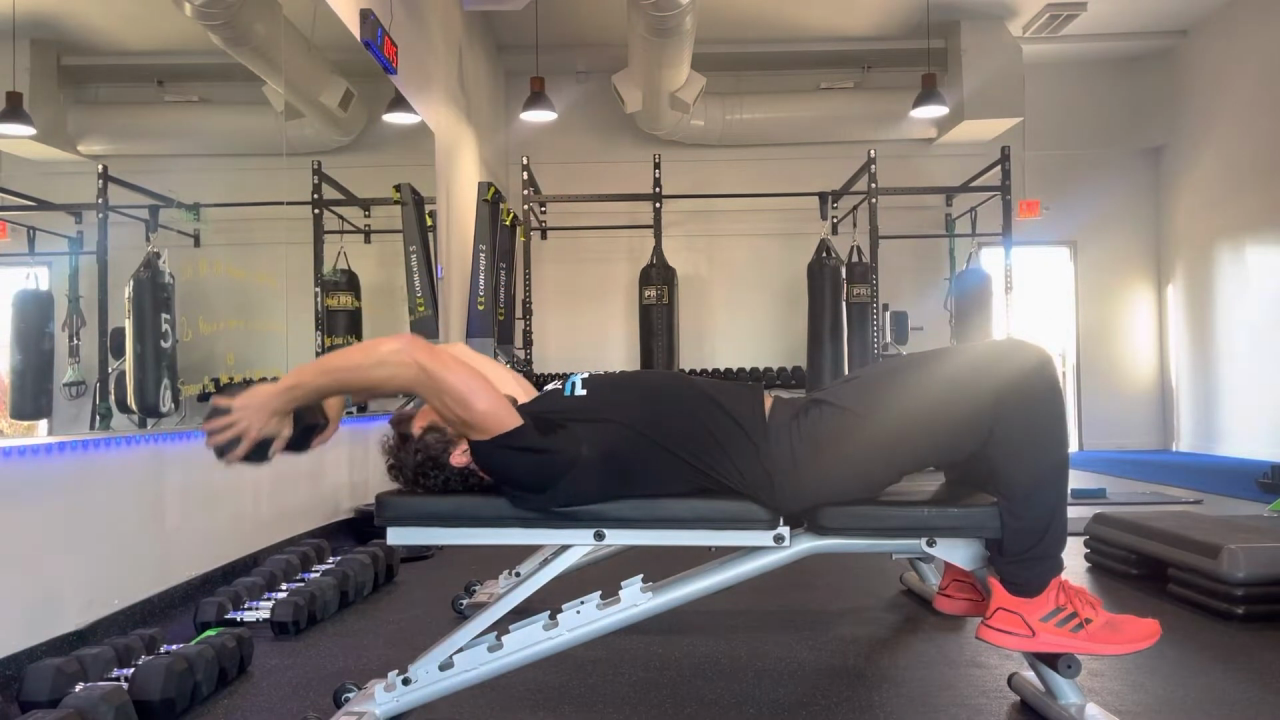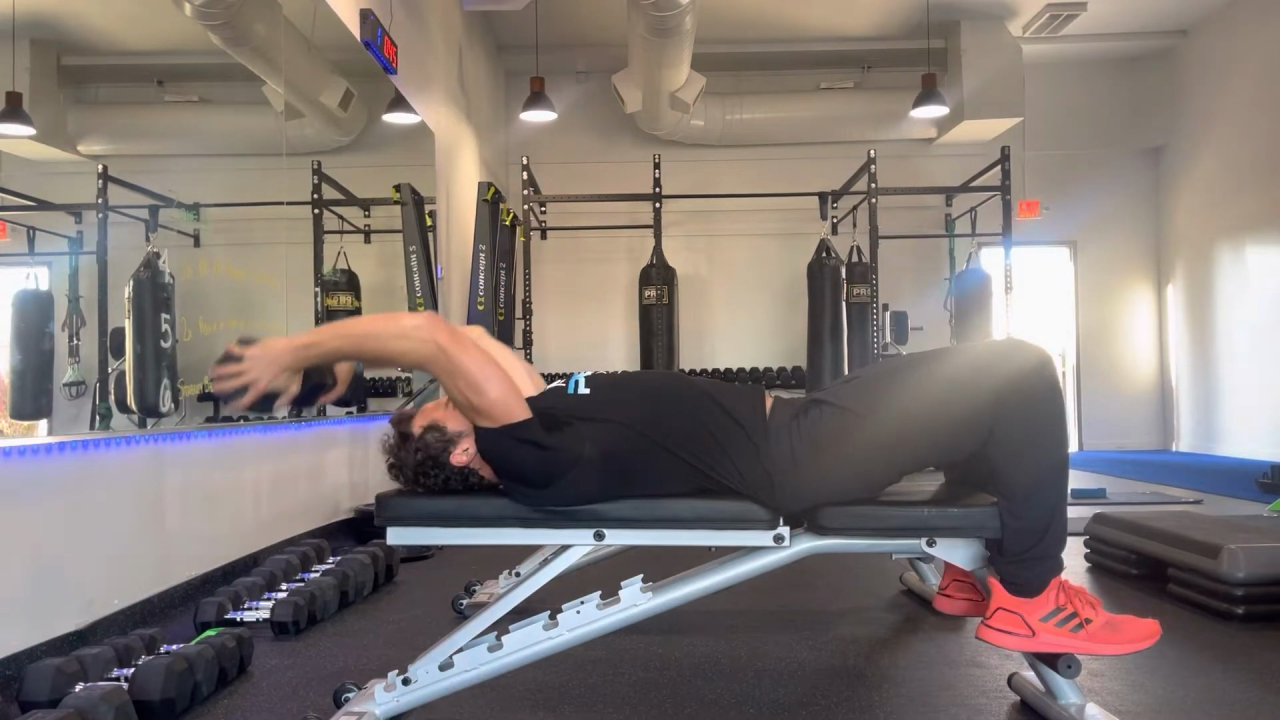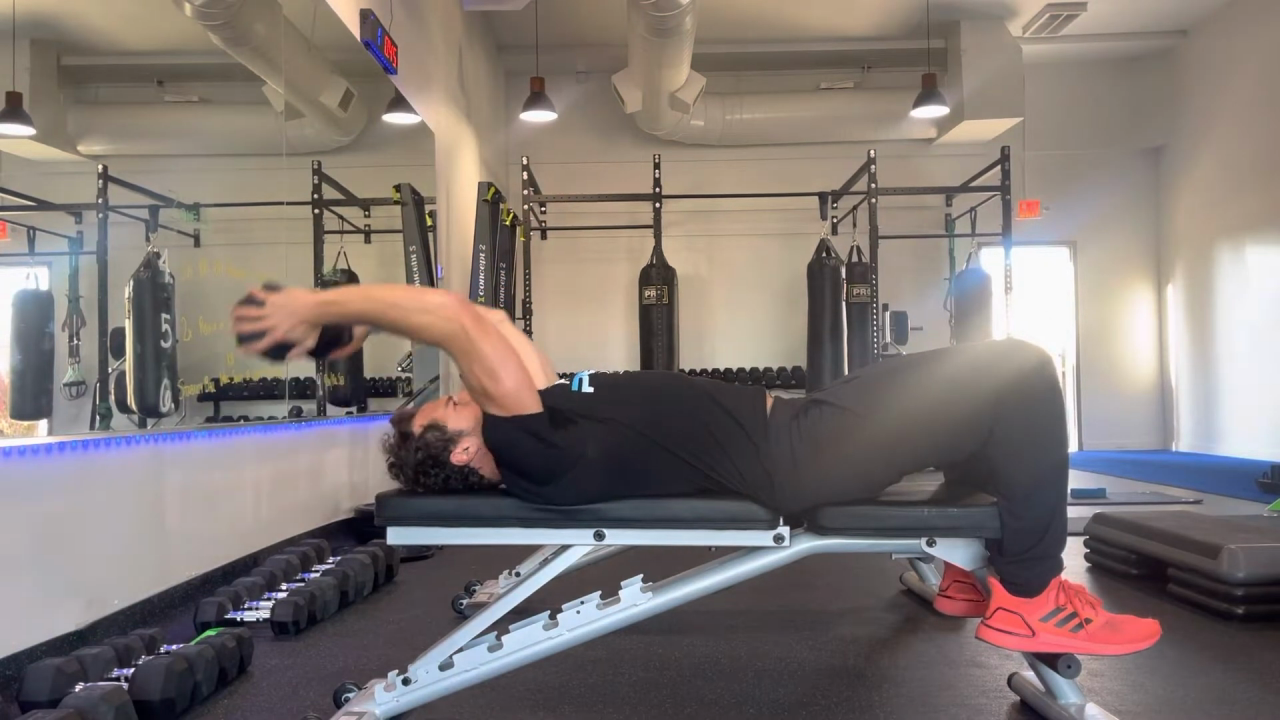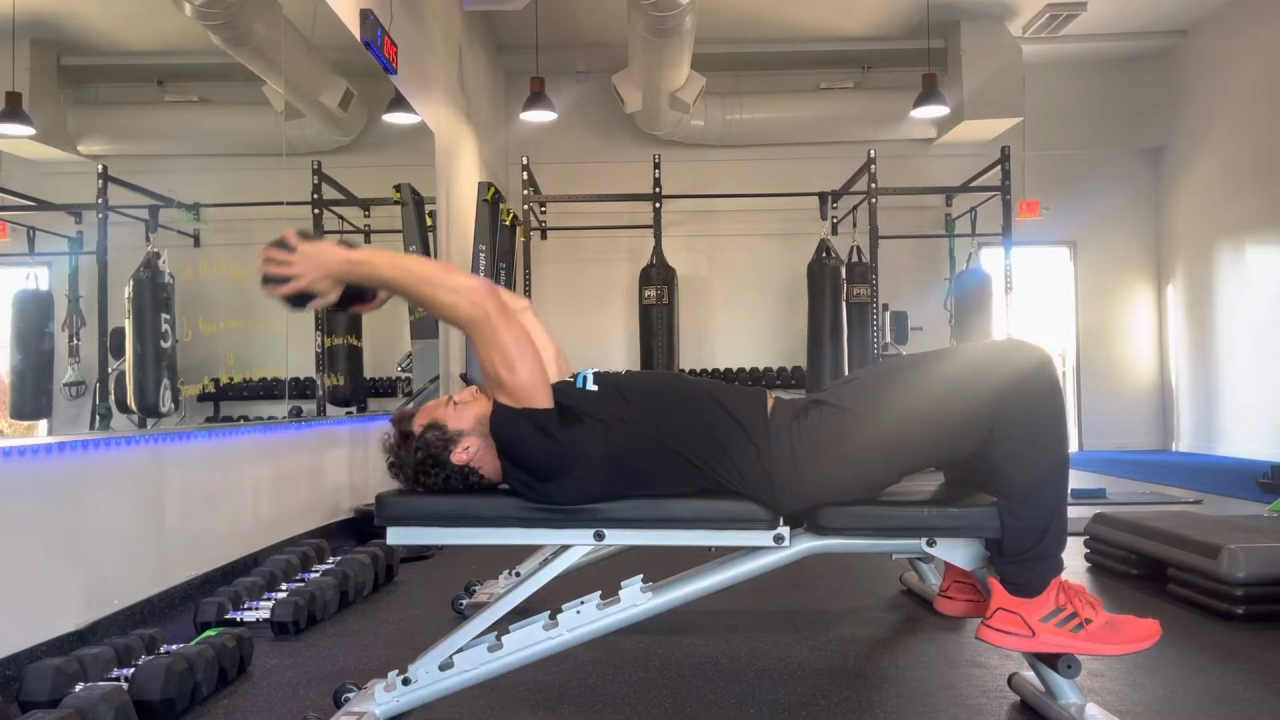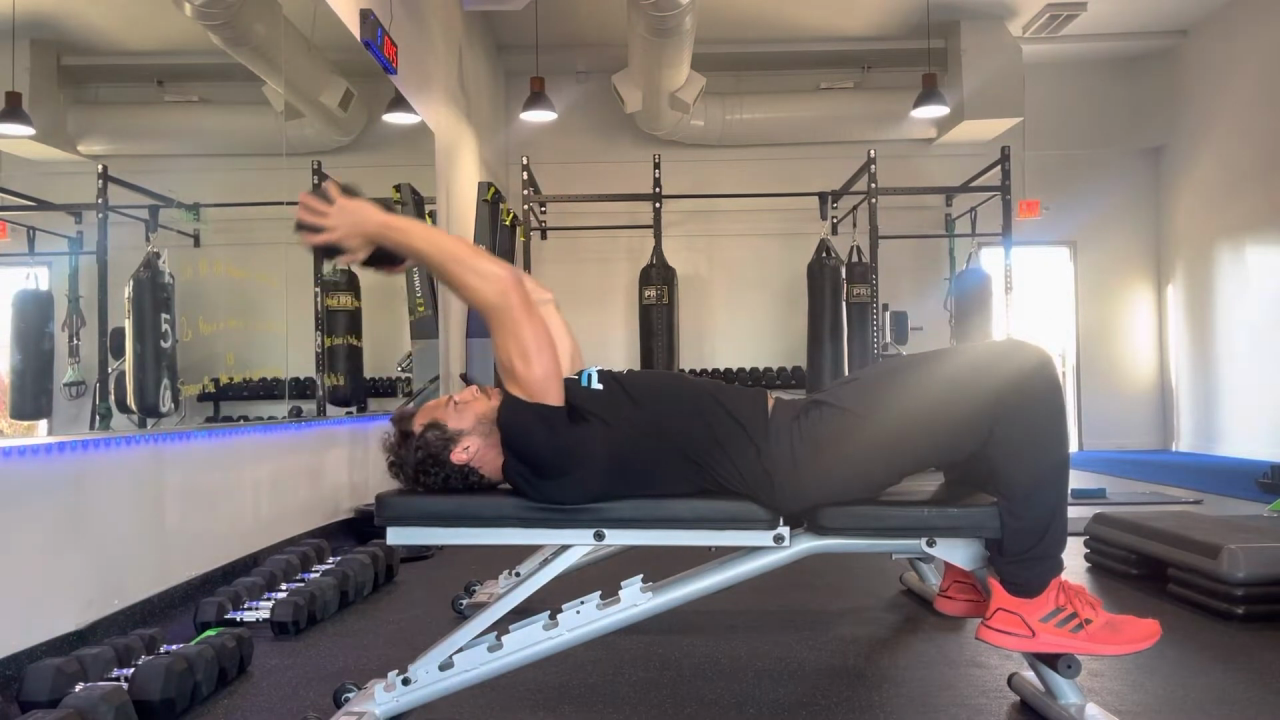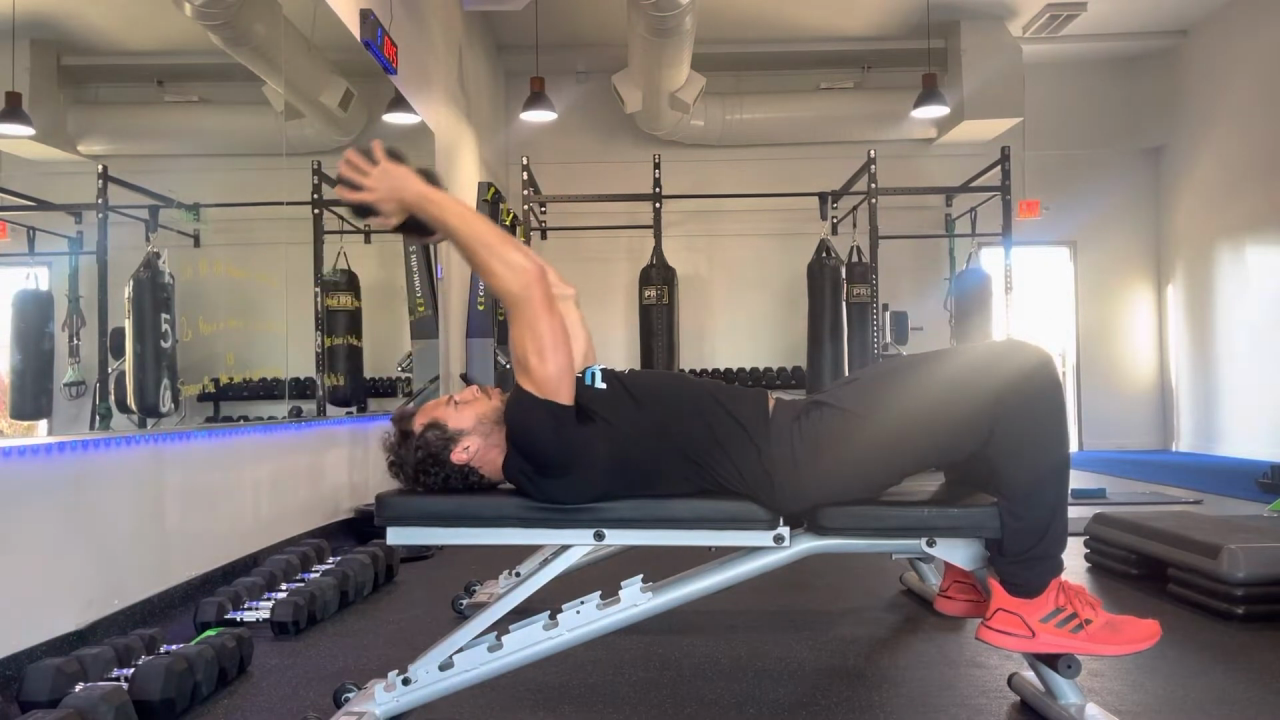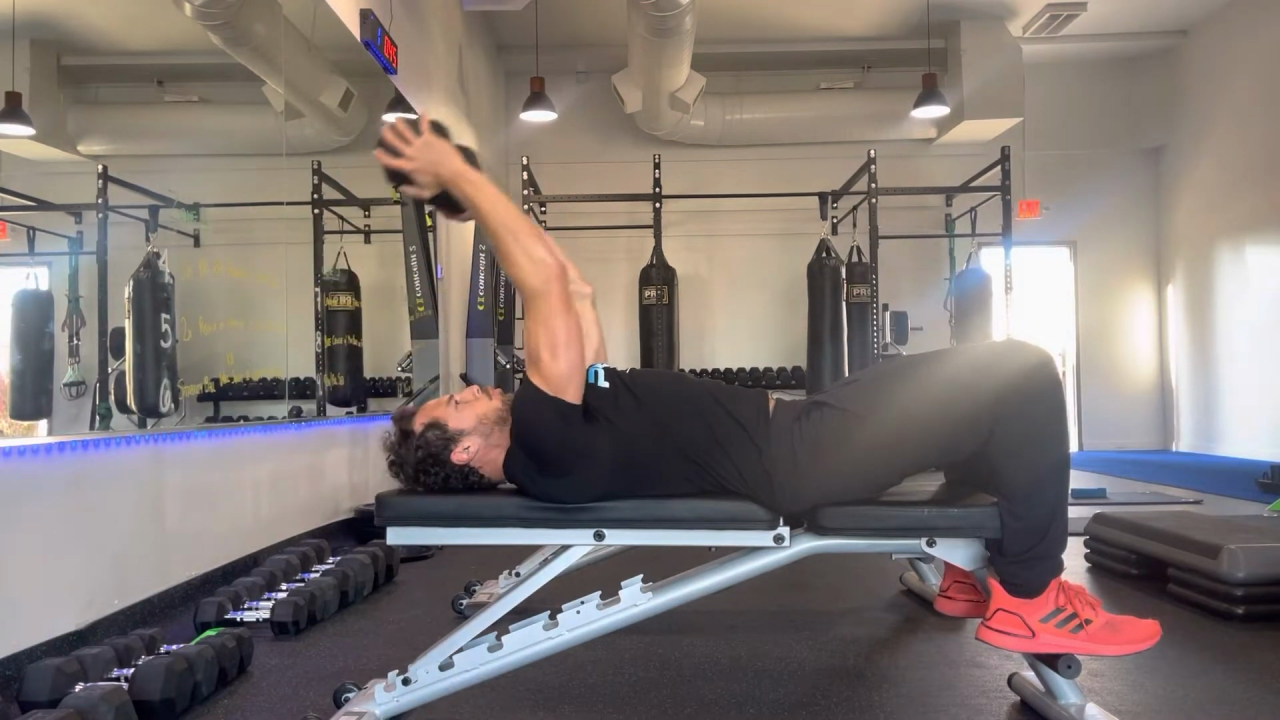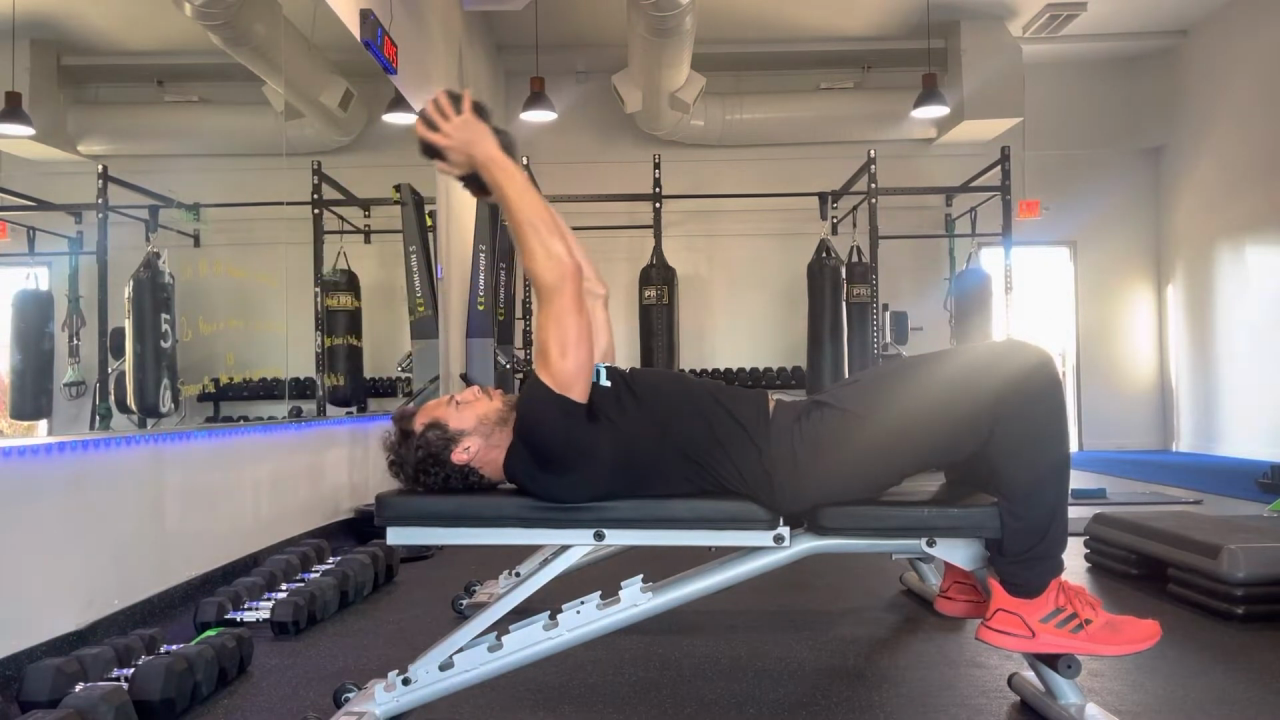
dt=0.1s
person 1, frame 1
left shoulder: (535, 424)
right shoulder: (528, 466)
left elbow: (441, 360)
right elbow: (420, 359)
left wrist: (328, 385)
right wrist: (284, 391)
left hip: (795, 418)
right hip: (797, 454)
left knee: (989, 378)
right knee: (1021, 373)
left ankle: (977, 568)
right ankle: (1029, 598)
person 1, frame 2
left shoulder: (543, 421)
right shoulder: (535, 462)
left elbow: (459, 340)
right elbow: (438, 339)
left wrist: (306, 349)
right wrist: (294, 350)
left hip: (797, 417)
right hip: (798, 453)
left knee: (987, 381)
right knee: (1020, 373)
left ankle: (975, 568)
right ankle: (1028, 597)
person 1, frame 3
left shoulder: (537, 423)
right shoulder: (531, 458)
left elbow: (486, 330)
right elbow: (463, 324)
left wrist: (333, 308)
right wrist: (323, 303)
left hip: (791, 418)
right hip: (794, 454)
left knee: (990, 374)
right knee: (1020, 373)
left ankle: (980, 568)
right ankle: (1028, 598)
person 1, frame 4
left shoulder: (546, 430)
right shoulder: (542, 457)
left elbow: (505, 313)
right elbow: (485, 306)
left wrist: (356, 267)
right wrist: (347, 261)
left hip: (794, 424)
right hip: (798, 455)
left knee: (990, 377)
right knee: (1021, 373)
left ankle: (974, 569)
right ankle: (1026, 597)
person 1, frame 5
left shoulder: (549, 418)
right shoulder: (540, 453)
left elbow: (532, 303)
right elbow: (508, 296)
left wrist: (391, 232)
right wrist: (383, 224)
left hip: (790, 422)
right hip: (797, 456)
left knee: (987, 380)
right knee: (1022, 375)
left ankle: (980, 568)
right ankle: (1030, 602)
person 1, frame 6
left shoulder: (549, 434)
right shoulder: (546, 452)
left elbow: (554, 297)
right elbow: (529, 287)
left wrist: (425, 205)
right wrist: (417, 194)
left hip: (797, 425)
right hip: (801, 457)
left knee: (994, 378)
right knee: (1022, 375)
left ankle: (976, 569)
right ankle: (1027, 600)
person 1, frame 7
left shoulder: (554, 424)
right shoulder: (545, 449)
left elbow: (572, 293)
right elbow: (549, 288)
left wrist: (466, 185)
right wrist: (458, 174)
left hip: (797, 426)
right hip: (800, 458)
left knee: (990, 380)
right knee: (1023, 376)
left ankle: (980, 569)
right ankle: (1027, 603)
person 1, frame 8
left shoulder: (552, 433)
right shoulder: (550, 448)
left elbow: (584, 289)
right elbow: (561, 283)
left wrist: (491, 166)
right wrist: (487, 156)
left hip: (799, 427)
right hip: (802, 457)
left knee: (990, 382)
right knee: (1023, 375)
left ankle: (978, 570)
right ankle: (1027, 601)
